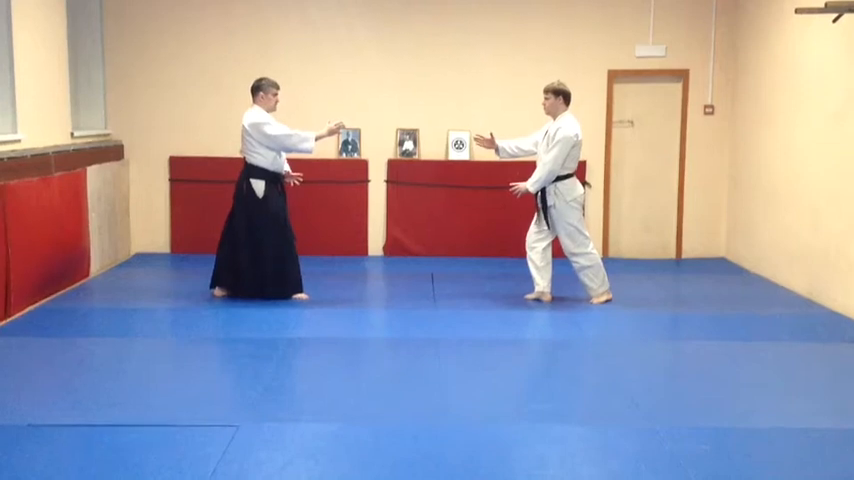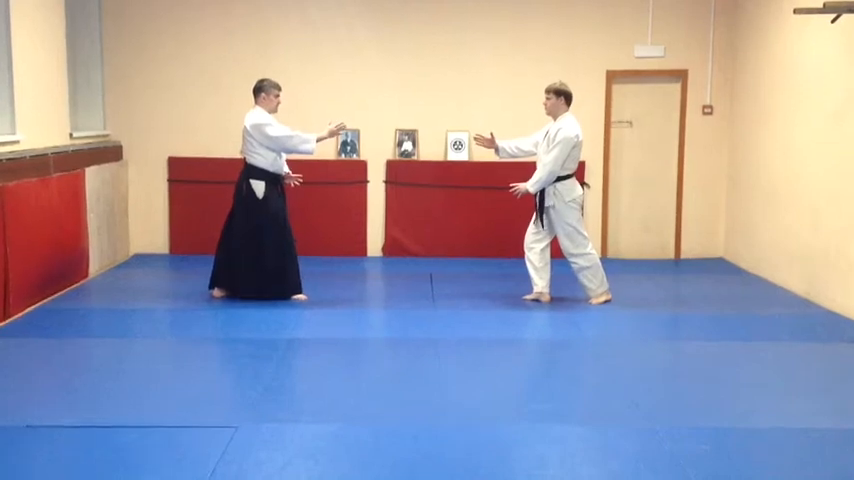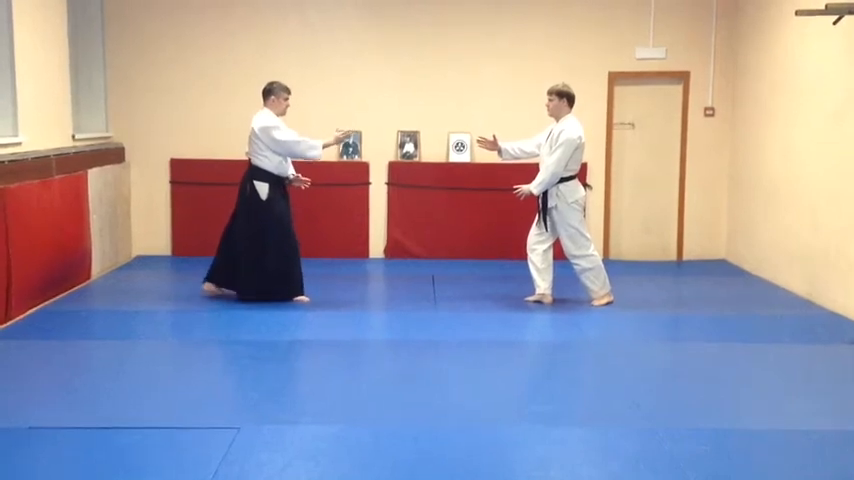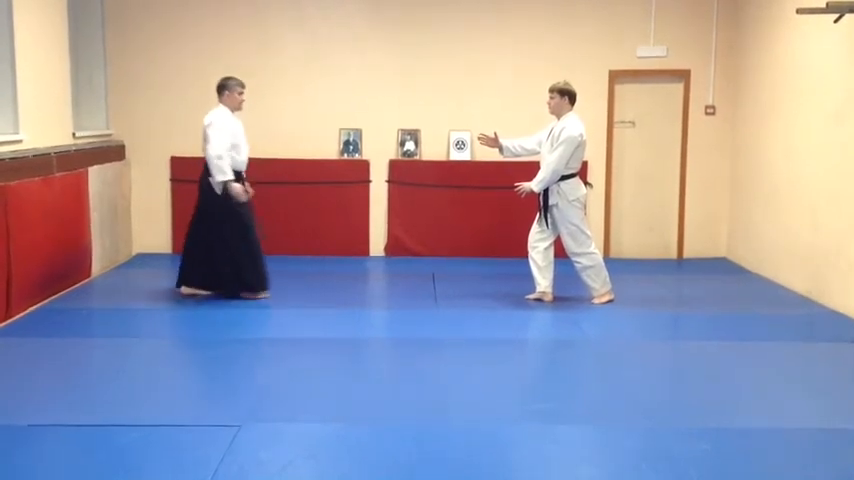
dt=0.5s
person 1, frame 1
left shoulder: (567, 129)
right shoulder: (553, 126)
left elbow: (551, 165)
right elbow: (528, 144)
left wrist: (530, 186)
right wrist: (498, 146)
left hip: (564, 194)
right hip: (551, 194)
left knee: (578, 245)
right knee: (537, 240)
left ankle: (602, 290)
right ankle: (543, 290)
person 1, frame 2
left shoulder: (568, 130)
right shoulder: (553, 127)
left elbow: (552, 166)
right elbow: (528, 145)
left wrist: (530, 186)
right wrist: (498, 146)
left hip: (562, 195)
right hip: (550, 195)
left knee: (577, 246)
right knee: (535, 241)
left ankle: (601, 291)
right ankle: (541, 291)
person 1, frame 3
left shoulder: (570, 131)
right shoulder: (556, 129)
left elbow: (555, 167)
right elbow: (531, 146)
left wrist: (533, 188)
right wrist: (501, 148)
left hip: (565, 196)
right hip: (553, 196)
left knee: (579, 247)
right knee: (538, 242)
left ankle: (602, 292)
right ankle: (544, 292)
person 1, frame 4
left shoulder: (572, 129)
right shoulder: (557, 127)
left elbow: (556, 165)
right elbow: (532, 144)
left wrist: (534, 185)
right wrist: (501, 145)
left hip: (566, 194)
right hip: (554, 194)
left knee: (580, 245)
right knee: (539, 240)
left ankle: (603, 290)
right ankle: (544, 290)
person 2, frame 1
left shoulder: (260, 119)
right shoulder: (257, 120)
left elbow: (276, 147)
right elbow: (287, 139)
left wrist: (283, 172)
right wrist: (324, 133)
left hip: (262, 184)
right hip: (259, 186)
left knee: (243, 234)
right knee: (275, 237)
left ankle: (225, 284)
right ankle: (286, 288)
person 2, frame 2
left shoulder: (261, 119)
right shoulder: (259, 121)
left elbow: (273, 150)
right elbow: (288, 139)
left wrist: (283, 173)
right wrist: (324, 135)
left hip: (261, 184)
right hip: (259, 186)
left knee: (241, 235)
right knee: (276, 237)
left ankle: (223, 285)
right ankle: (285, 289)
person 2, frame 3
left shoulder: (268, 121)
right shoulder: (267, 124)
left elbow: (282, 152)
right elbow: (294, 144)
left wrist: (291, 176)
right wrist: (330, 142)
left hip: (264, 186)
right hip: (263, 188)
left knee: (243, 235)
right knee: (279, 238)
left ankle: (218, 281)
right ankle: (286, 290)
person 2, frame 4
left shoulder: (229, 118)
right shoulder: (219, 119)
right elbow: (217, 154)
left wrist: (239, 181)
right wrist: (230, 184)
left hip: (228, 182)
right hip: (220, 185)
left knee: (210, 234)
right knee: (238, 233)
left ankle: (194, 283)
right ankle: (249, 286)
